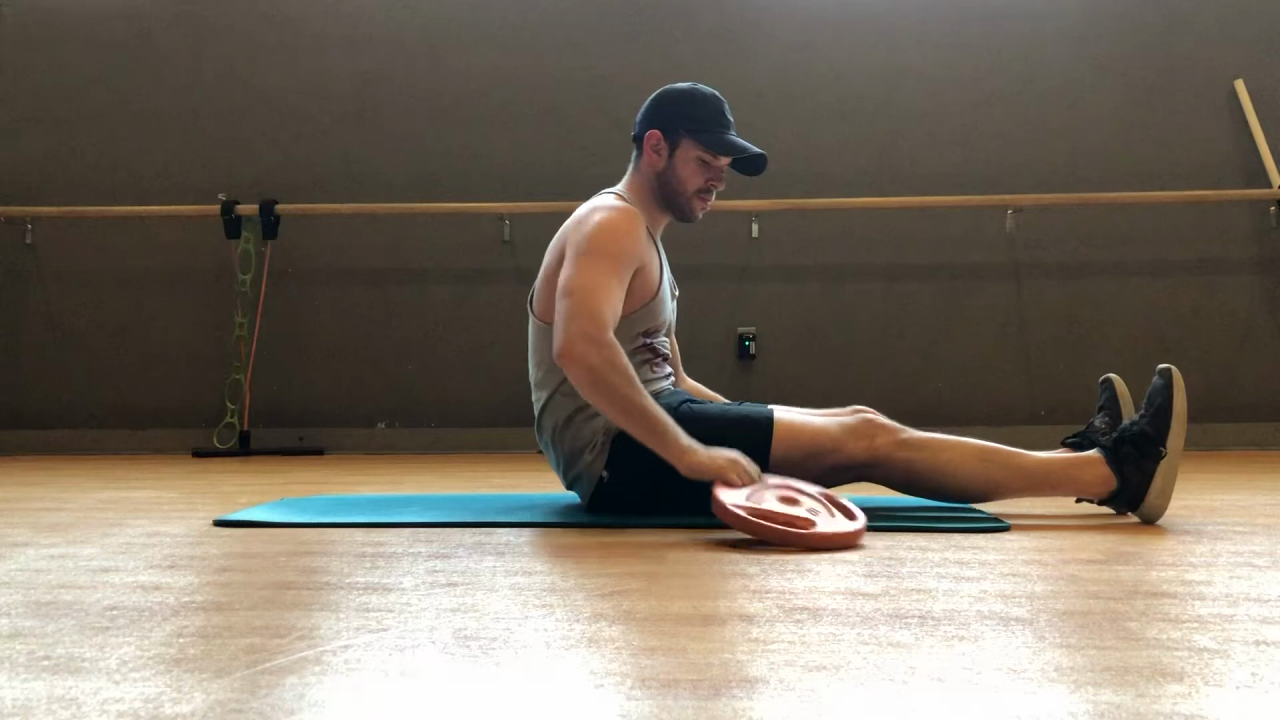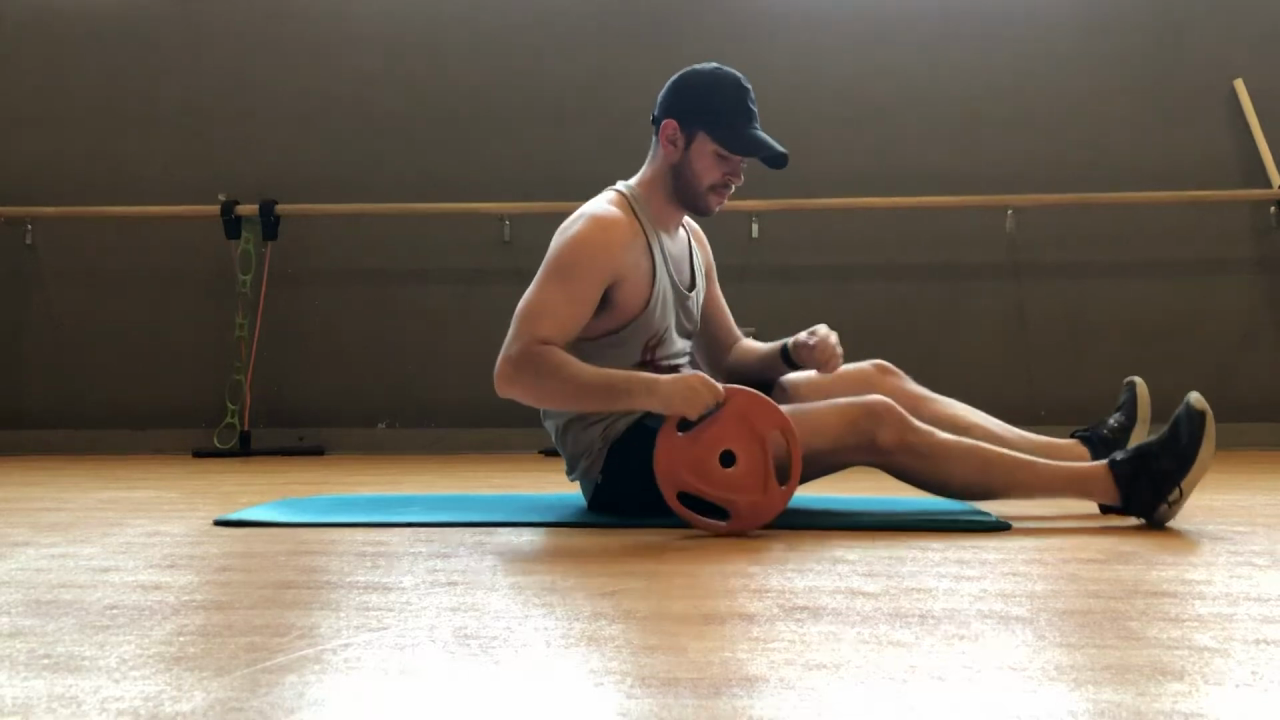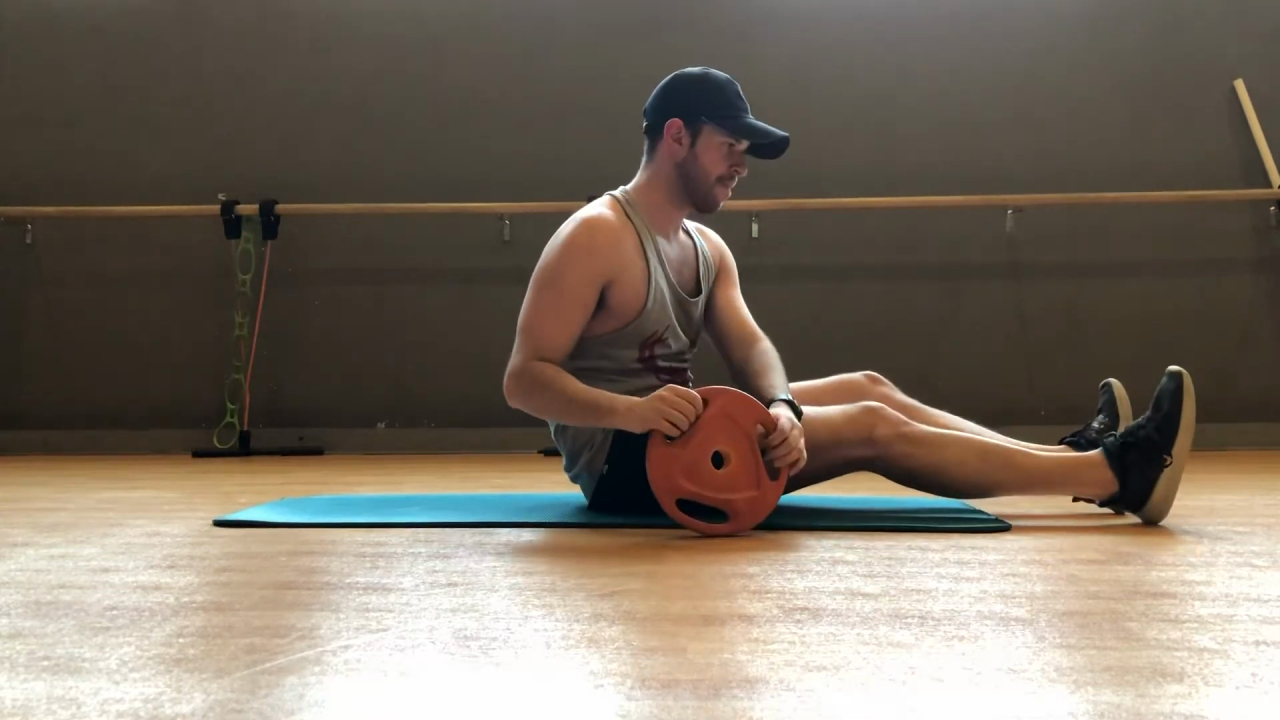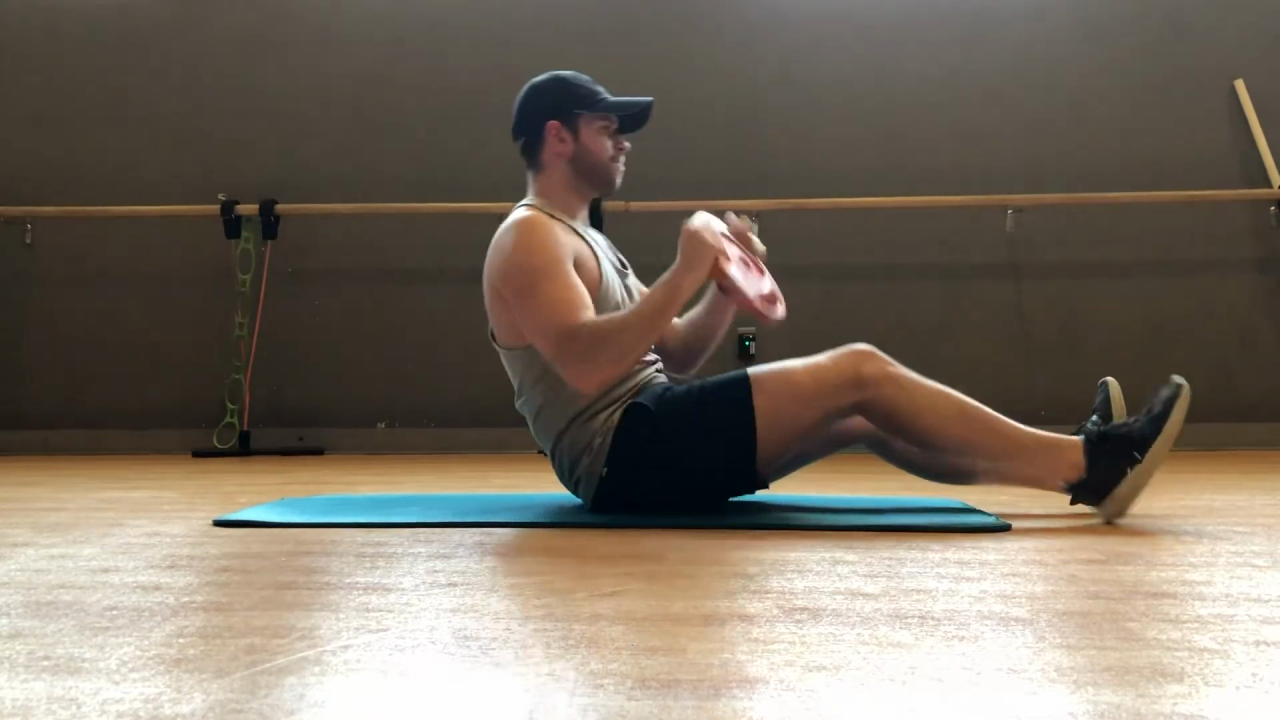
dt=1s
person 1, frame 1
left shoulder: (642, 241)
right shoulder: (610, 225)
right elbow: (582, 349)
left wrist: (776, 428)
right wrist: (688, 453)
left hip: (636, 440)
right hip: (618, 455)
left knee: (856, 422)
right knee: (866, 439)
left ankle: (1079, 461)
right ankle: (1111, 473)
person 1, frame 2
left shoulder: (688, 237)
right shoulder: (602, 233)
left elbow: (726, 357)
right elbow: (515, 370)
left wrist: (793, 352)
right wrist: (651, 388)
right hip: (624, 459)
left knee: (880, 379)
right knee: (876, 425)
left ankle: (1084, 454)
right ankle: (1119, 485)
person 1, frame 3
left shoulder: (706, 247)
right shoulder: (594, 238)
left elbow: (750, 349)
right elbow: (524, 379)
left wrist: (781, 406)
right wrist: (630, 410)
left hip: (673, 437)
right hip: (622, 462)
left knee: (868, 389)
right knee: (870, 428)
left ankle: (1073, 457)
right ankle: (1113, 474)
person 1, frame 4
left shoulder: (584, 238)
right shoulder: (529, 238)
left elbow: (675, 356)
right elbow: (584, 368)
left wrist: (726, 283)
right wrist: (681, 278)
left hip: (646, 440)
right hip: (623, 457)
left knee: (859, 415)
right knee: (860, 370)
left ankle: (1072, 462)
right ankle: (1088, 464)
